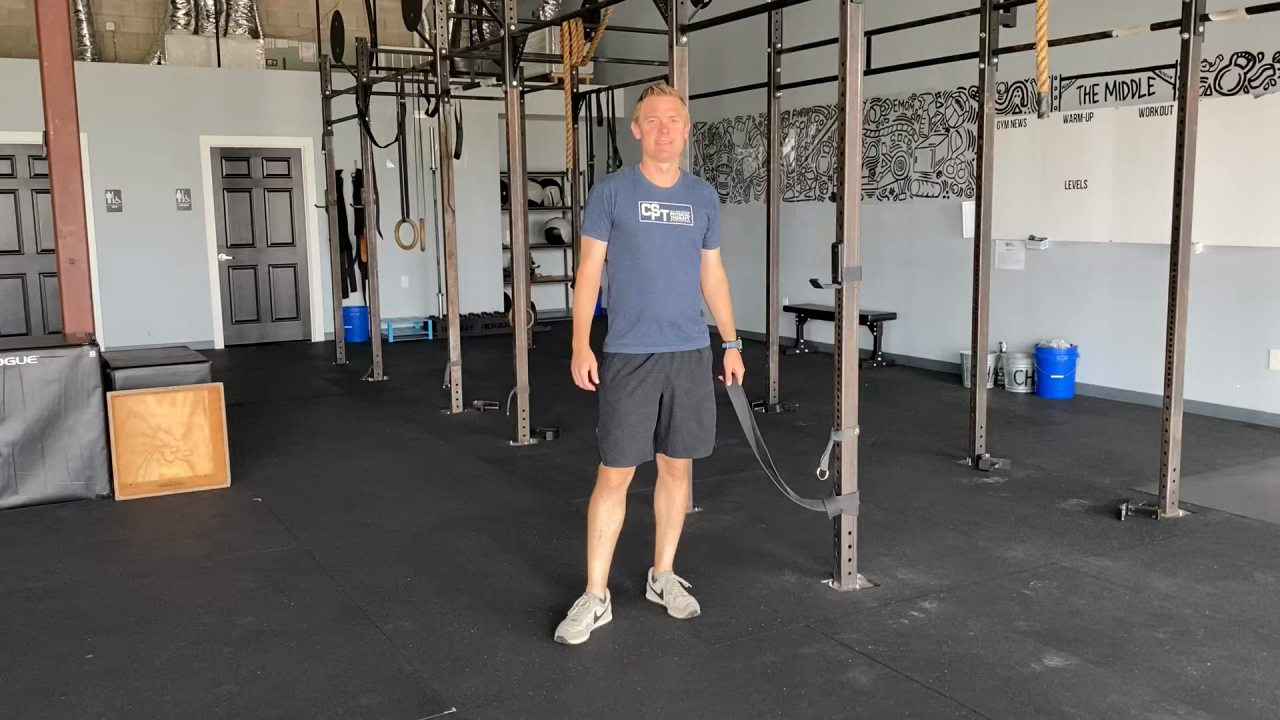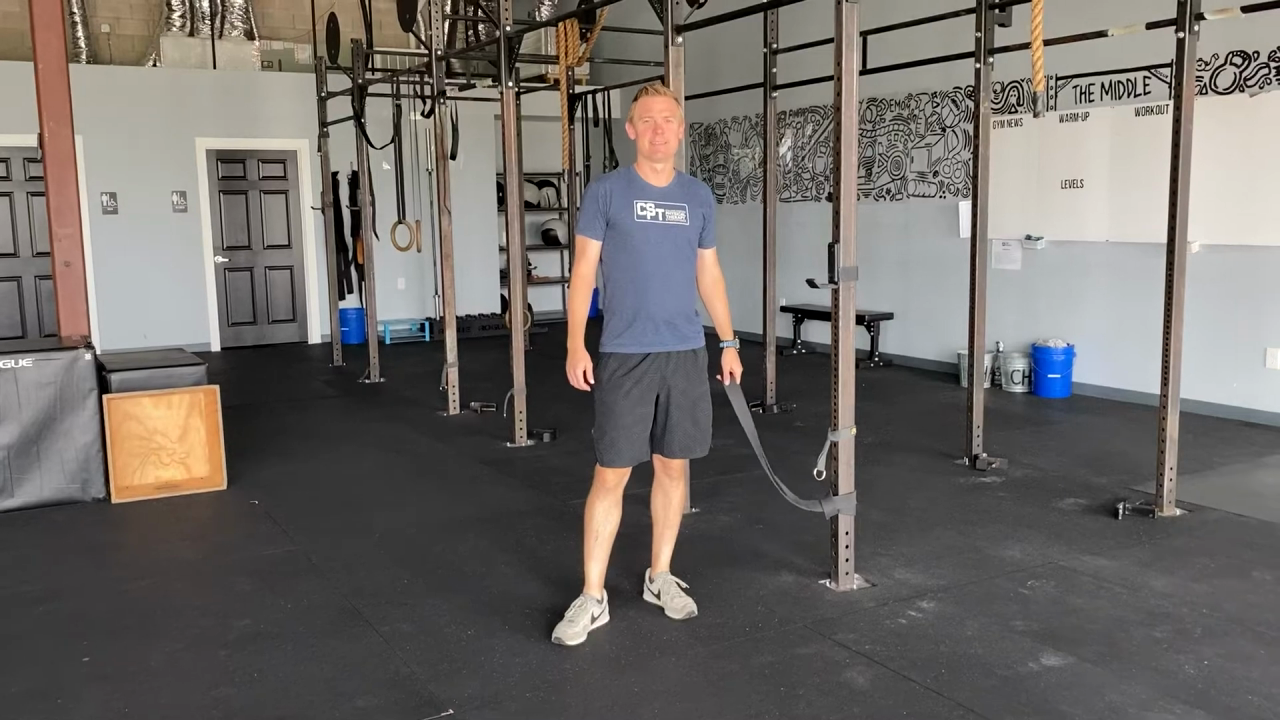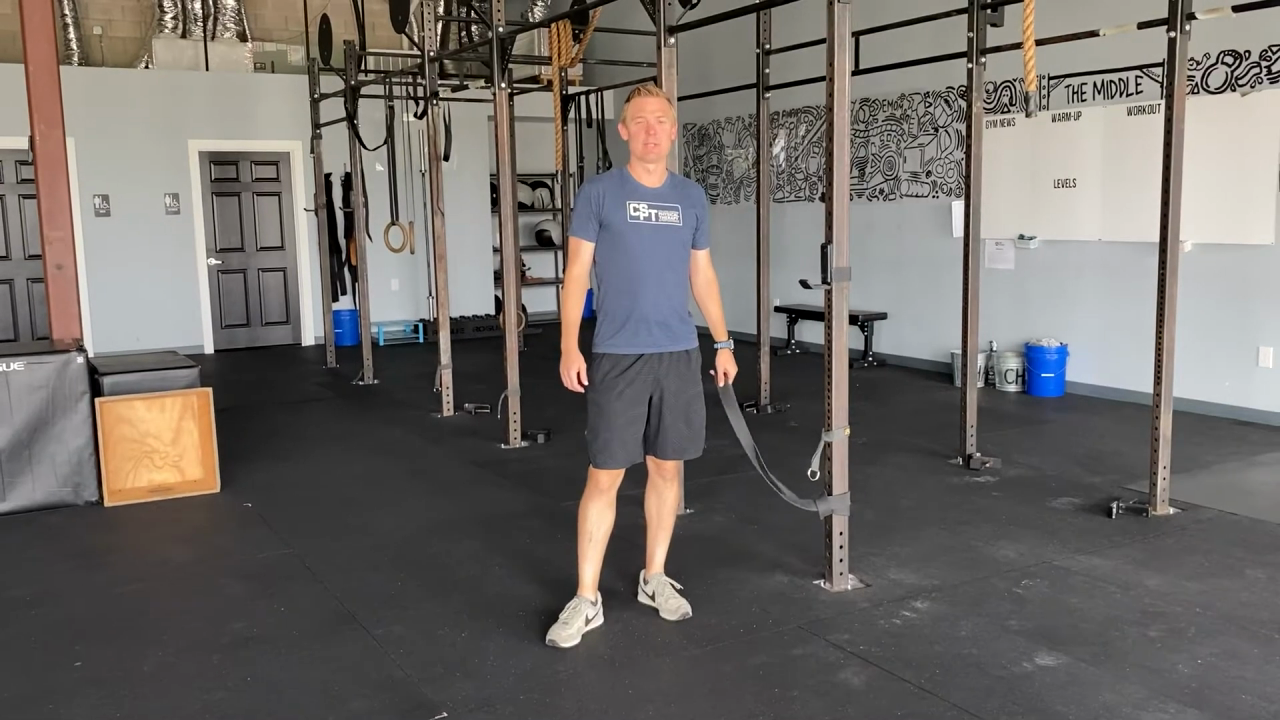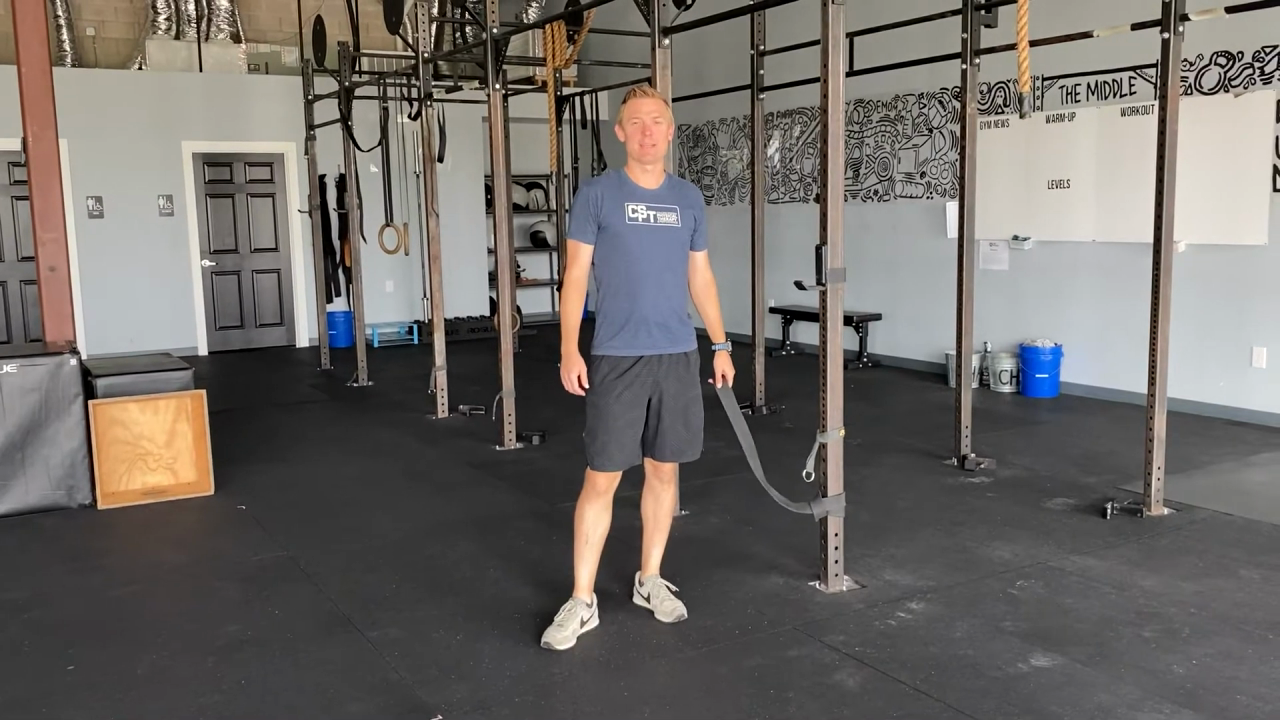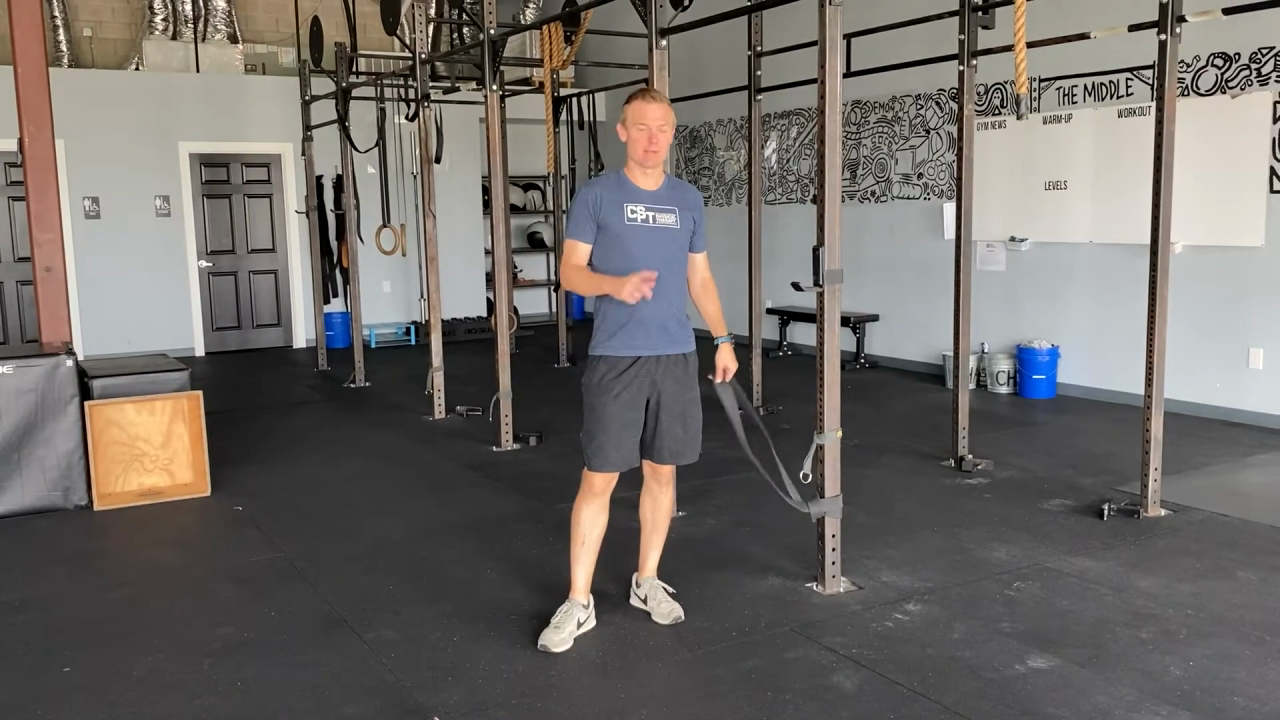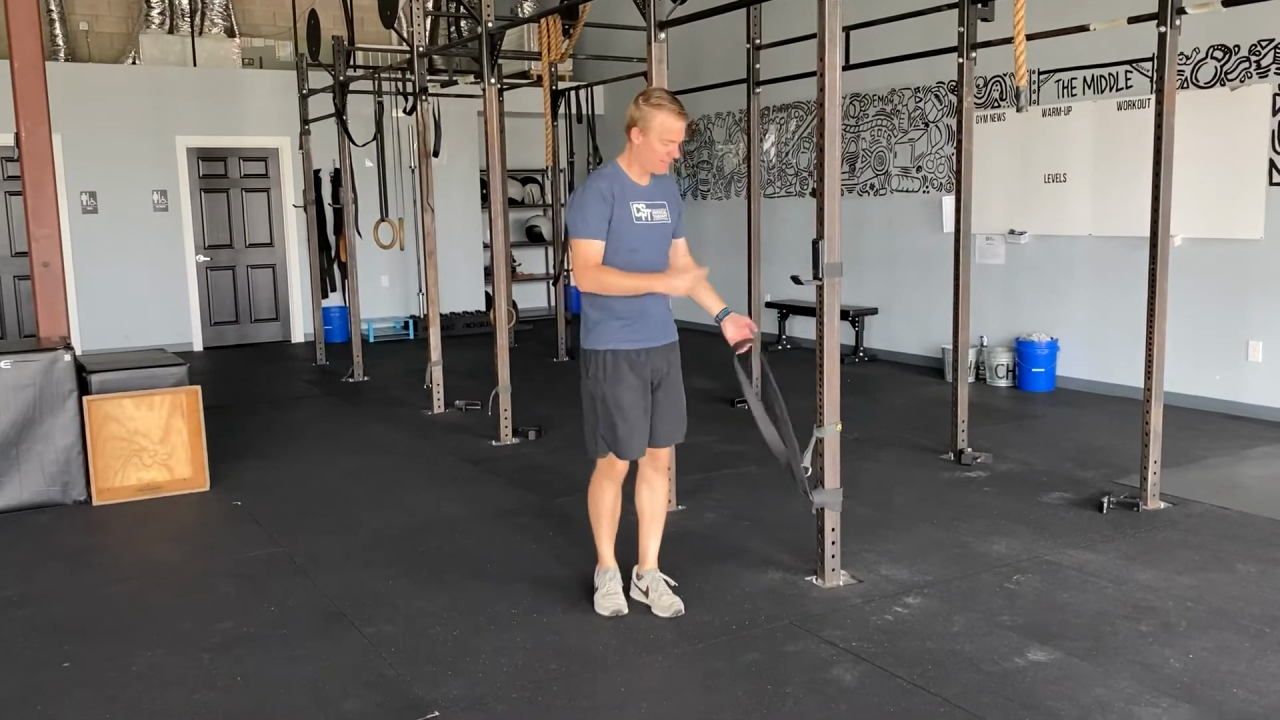
dt=0.7s
person 1, frame 1
left shoulder: (703, 196)
right shoulder: (611, 191)
right elbow: (589, 272)
left wrist: (731, 343)
right wrist: (581, 346)
left hip: (691, 353)
right hip: (629, 355)
left knee: (677, 466)
right knee: (615, 473)
left ankle: (663, 576)
right ankle: (595, 596)
person 1, frame 2
left shoulder: (699, 196)
right shoulder: (606, 192)
right elbow: (583, 271)
left wrist: (729, 342)
right wrist: (575, 345)
left hip: (687, 353)
right hip: (625, 355)
left knee: (673, 466)
right knee: (611, 474)
left ankle: (660, 576)
right ankle: (592, 597)
person 1, frame 3
left shoulder: (691, 197)
right shoulder: (598, 192)
right elbow: (576, 273)
left wrist: (723, 343)
right wrist: (569, 347)
left hip: (679, 354)
right hip: (617, 356)
left knee: (666, 467)
right knee: (604, 476)
left ankle: (654, 578)
right ankle: (586, 599)
person 1, frame 4
left shoulder: (688, 198)
right shoulder: (596, 194)
left elbow: (700, 276)
right elbow: (575, 275)
left wrist: (721, 345)
right wrist: (570, 350)
left hip: (678, 356)
right hip: (616, 358)
left knee: (663, 470)
right knee: (601, 478)
left ankle: (650, 580)
right ankle: (582, 601)
person 1, frame 5
left shoulder: (688, 199)
right shoulder: (596, 195)
right elbow: (570, 272)
left wrist: (723, 339)
right wrist: (611, 285)
left hip: (677, 356)
right hip: (616, 358)
left knee: (662, 471)
right knee: (599, 478)
left ankle: (647, 581)
right ankle: (577, 602)
person 1, frame 6
left shoulder: (668, 190)
right shoulder: (598, 191)
right elbow: (587, 275)
left wrist: (723, 314)
right wrist: (660, 282)
left hip: (662, 345)
right hip: (612, 351)
left knee: (658, 459)
right knee: (616, 462)
left ankle: (647, 572)
right ankle: (607, 569)
